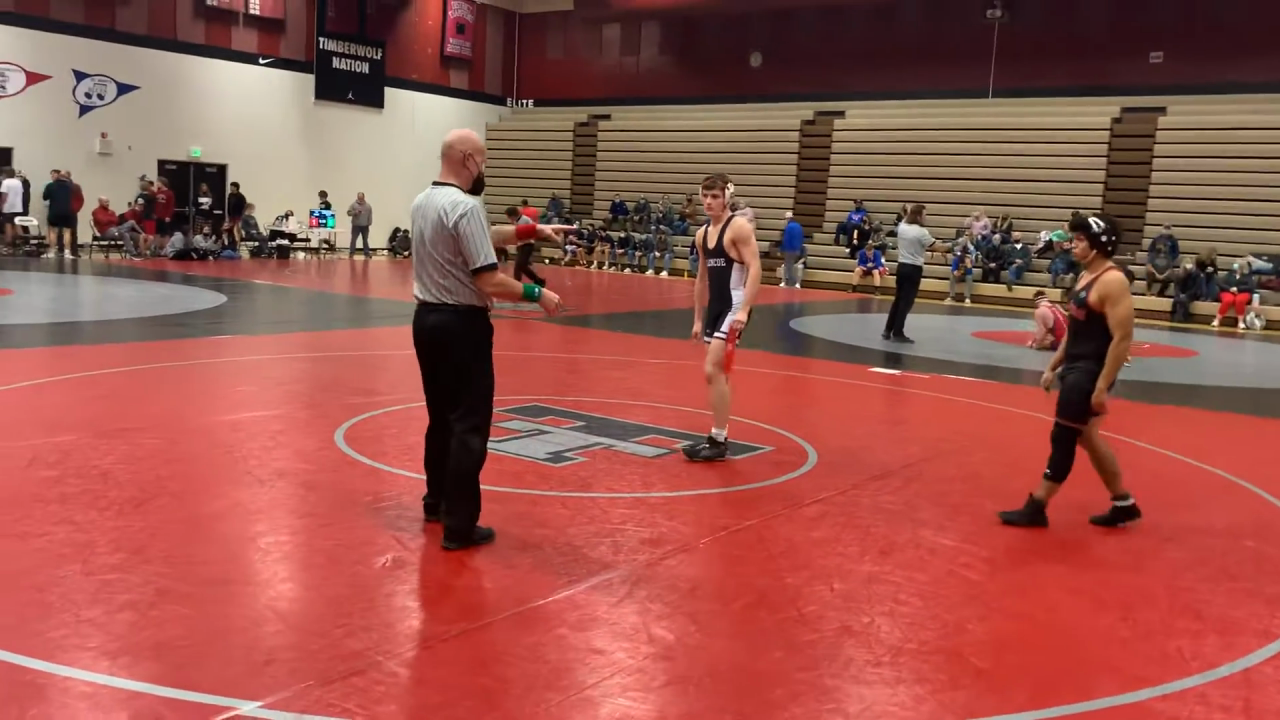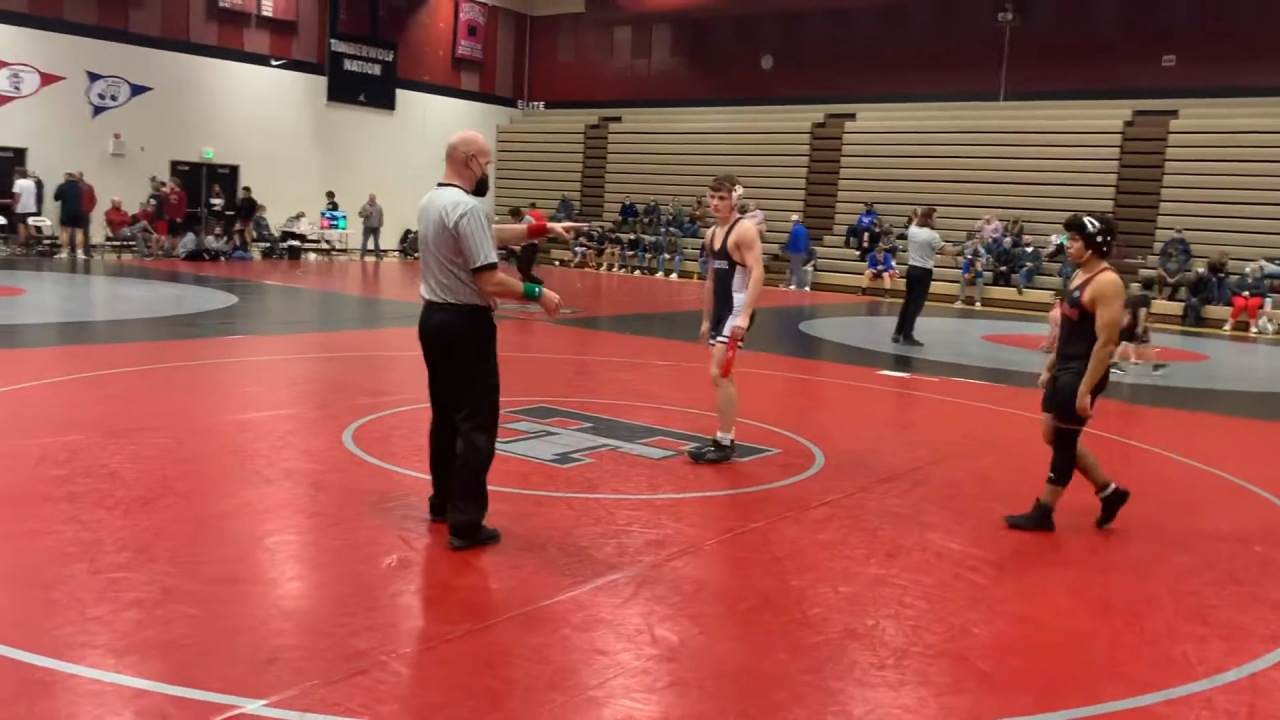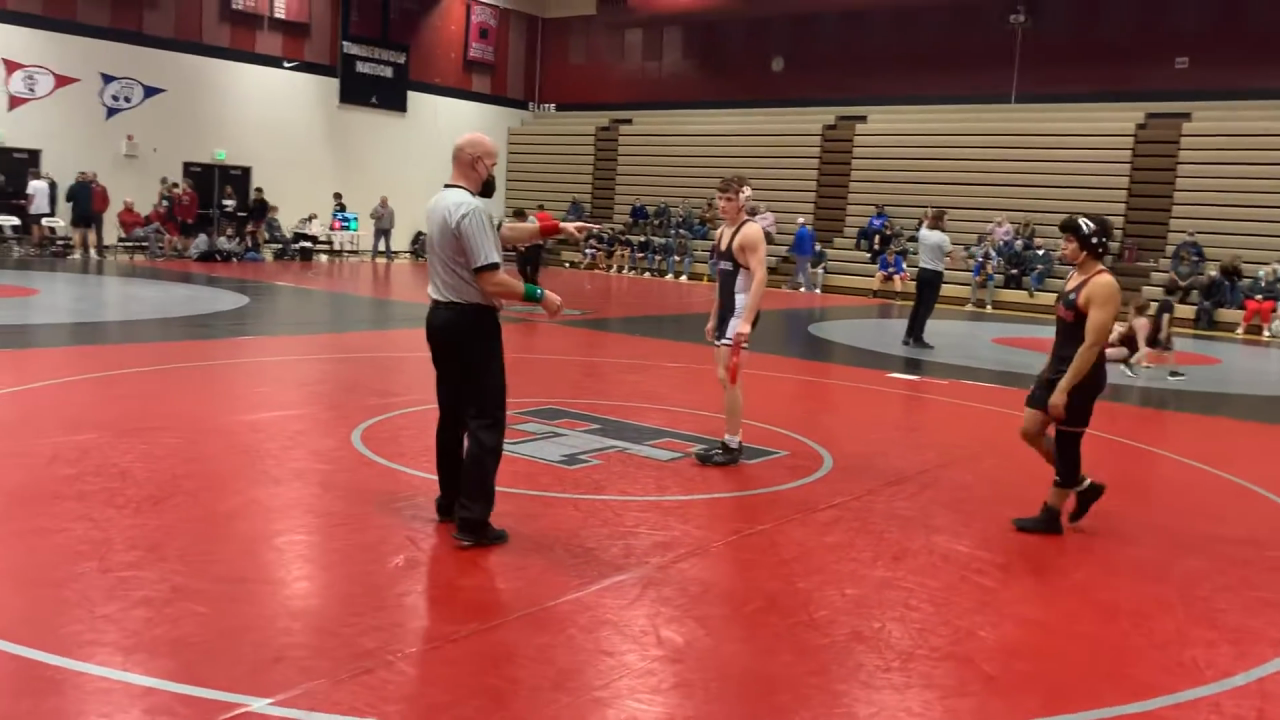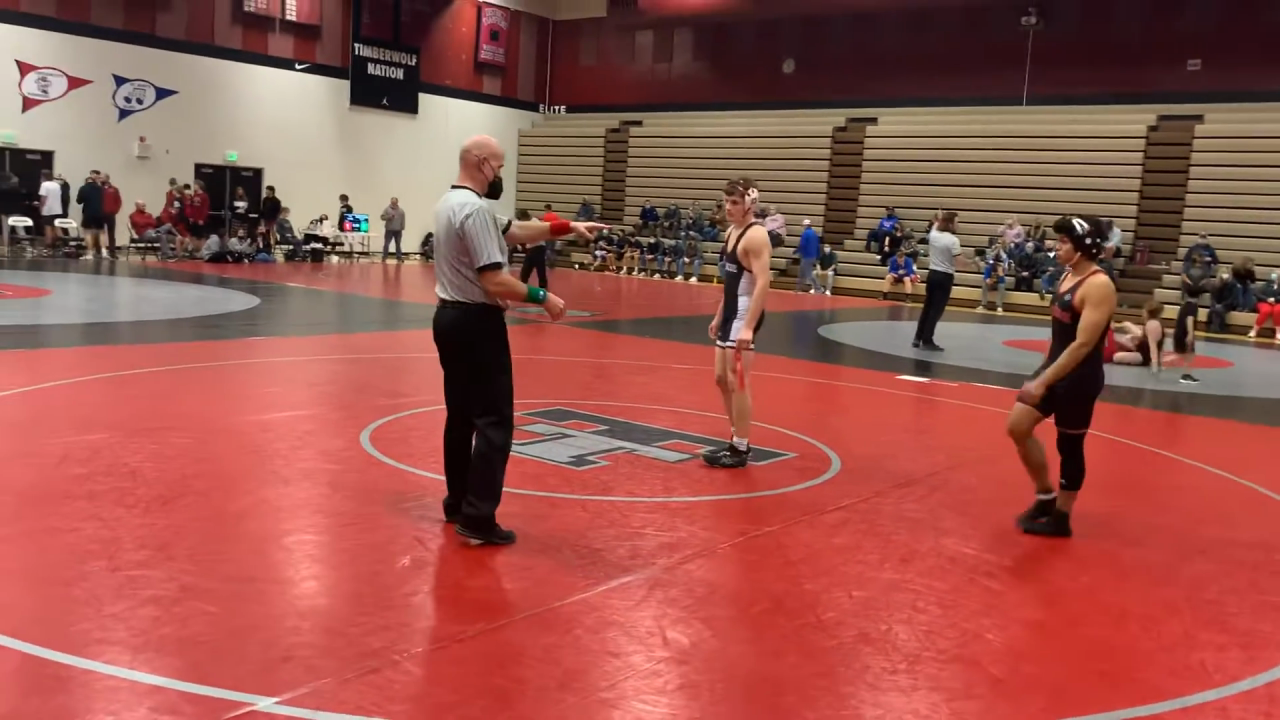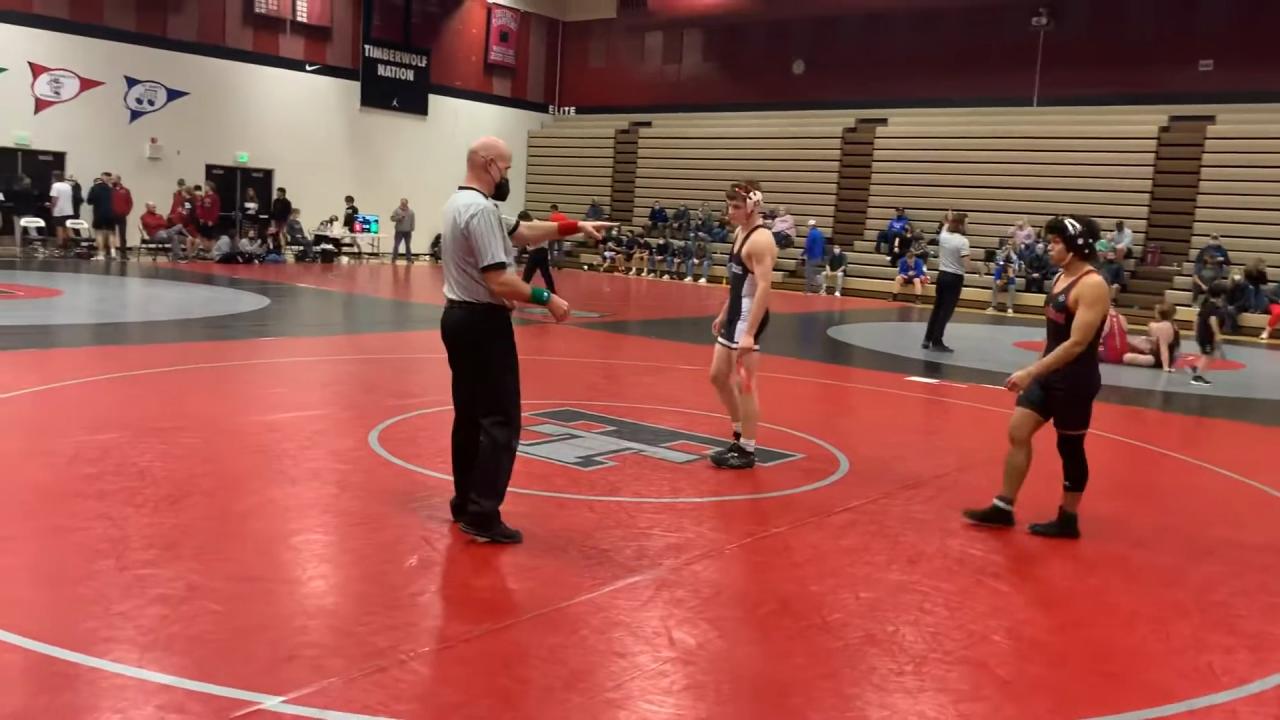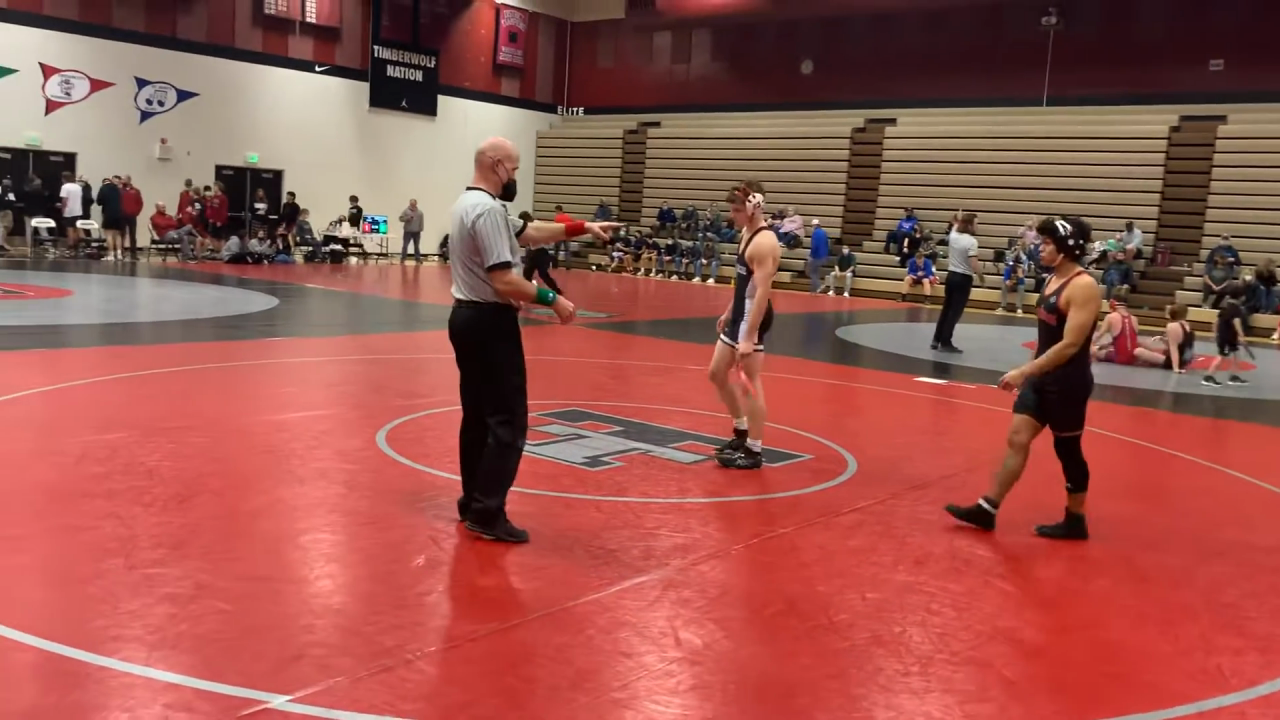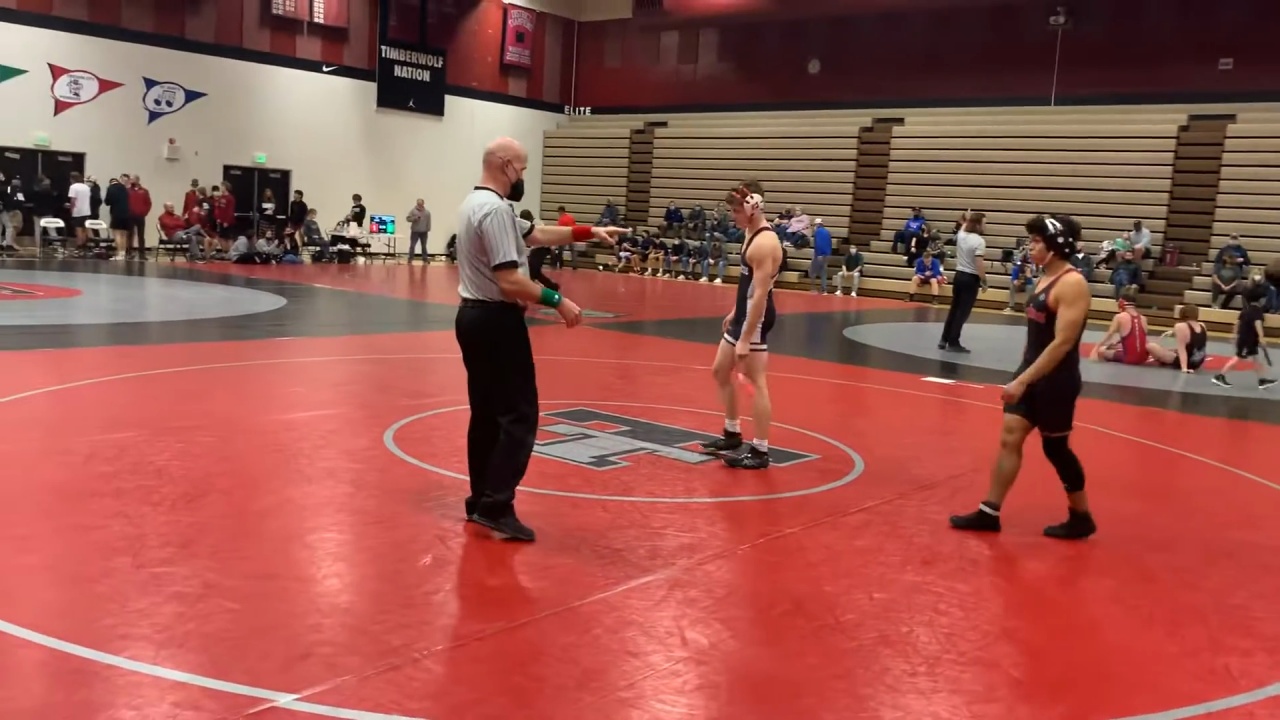
dt=0.1s
person 1, frame 1
left shoulder: (422, 202)
right shoulder: (464, 207)
right elbow: (490, 282)
left wrist: (532, 230)
right wrist: (537, 293)
left hip: (427, 319)
right hip: (461, 325)
left knee: (441, 418)
right knee: (469, 426)
left ankle: (437, 501)
right ankle: (460, 526)
person 1, frame 2
left shoulder: (432, 202)
right shoulder: (467, 207)
left elbow: (491, 233)
right elbow: (490, 282)
left wrist: (543, 229)
right wrist: (538, 293)
left hip: (435, 318)
right hip: (465, 324)
left knee: (446, 416)
right knee: (478, 424)
left ankle: (443, 502)
right ankle: (465, 524)
person 1, frame 3
left shoulder: (440, 202)
right shoulder: (470, 208)
left elbow: (502, 233)
right elbow: (492, 282)
left wrist: (555, 228)
right wrist: (540, 295)
left hip: (441, 318)
right hip: (471, 323)
left knee: (452, 416)
right knee: (485, 422)
left ankle: (450, 501)
right ankle: (473, 521)
person 1, frame 4
left shoulder: (450, 202)
right shoulder: (475, 209)
left elbow: (514, 231)
right elbow: (495, 282)
left wrist: (566, 227)
right wrist: (543, 298)
left hip: (450, 318)
right hip: (476, 323)
left knee: (461, 415)
right knee: (494, 421)
left ankle: (458, 502)
right ankle: (478, 517)
person 1, frame 5
left shoulder: (459, 203)
right shoulder: (480, 209)
left elbow: (522, 232)
right elbow: (499, 282)
left wrist: (574, 227)
right wrist: (547, 299)
left hip: (458, 318)
right hip: (483, 322)
left knee: (468, 415)
right knee: (500, 420)
left ankle: (465, 502)
right ankle: (482, 514)
person 1, frame 6
left shoulder: (468, 203)
right shoulder: (488, 209)
left elbow: (529, 232)
right elbow: (504, 282)
left wrist: (582, 228)
right wrist: (553, 299)
left hip: (466, 318)
right hip: (490, 322)
left knee: (477, 415)
right knee: (508, 420)
left ankle: (474, 502)
right ankle: (487, 511)
person 1, frame 7
left shoulder: (477, 203)
right shoulder: (495, 209)
left elbow: (535, 234)
right elbow: (509, 281)
left wrist: (589, 232)
right wrist: (558, 301)
left hip: (473, 316)
right hip: (497, 320)
left knee: (485, 414)
right knee: (518, 417)
left ankle: (481, 500)
right ankle: (495, 506)
person 2, frame 1
left shoulder: (1113, 282)
right shoulder: (1086, 275)
left elbow: (1122, 339)
left wrist: (1102, 386)
right wrist: (1053, 367)
left hip: (1090, 372)
right hip: (1075, 368)
left knee: (1062, 438)
right knee: (1088, 439)
left ankle: (1036, 508)
right ankle: (1123, 503)
person 2, frame 2
left shoulder: (1107, 284)
right shoulder: (1080, 274)
left elbow: (1106, 343)
left wrist: (1085, 390)
right wrist: (1050, 368)
left hip: (1081, 373)
right hip: (1062, 367)
left knee: (1062, 441)
right knee: (1058, 439)
left ankle: (1044, 512)
right ankle: (1110, 492)
person 2, frame 3
left shoulder: (1103, 286)
right shoulder: (1075, 276)
left elbow: (1092, 344)
left wrist: (1064, 389)
right wrist: (1049, 371)
left hip: (1080, 376)
right hip: (1058, 369)
left knee: (1066, 444)
right knee: (1031, 431)
left ankle: (1051, 515)
right ankle: (1084, 487)
person 2, frame 4
left shoulder: (1098, 285)
right shoulder: (1069, 275)
left elbow: (1083, 345)
left wrist: (1043, 381)
right wrist: (1043, 372)
left hip: (1080, 378)
right hip: (1056, 370)
left knee: (1068, 446)
right knee: (1017, 427)
left ankle: (1059, 517)
right ankle: (1046, 496)
person 2, frame 5
left shoulder: (1093, 286)
right shoulder: (1062, 277)
left elbow: (1077, 344)
left wrist: (1030, 372)
right wrist: (1033, 372)
left hip: (1075, 380)
right hip: (1048, 374)
left knee: (1070, 449)
right knee: (1017, 434)
left ankle: (1068, 519)
right ankle: (1002, 508)
person 2, frame 6
left shoulder: (1084, 287)
right shoulder: (1055, 280)
left elbow: (1070, 344)
left wrist: (1025, 373)
right wrist: (1027, 373)
left hip: (1068, 381)
right hip: (1042, 376)
left knee: (1067, 449)
right knee: (1017, 440)
left ankle: (1075, 521)
right ankle: (986, 510)
person 2, frame 7
left shoulder: (1073, 284)
right shoulder: (1044, 278)
left elbow: (1063, 343)
left wrist: (1023, 381)
right wrist: (1022, 377)
left hip: (1056, 381)
right hip: (1032, 374)
left knee: (1056, 450)
right knee: (1009, 440)
left ankle: (1081, 518)
right ankle: (988, 513)
person 3, frame 1
left shoulder: (739, 227)
right shoulder: (702, 234)
left elbow: (755, 268)
left wrist: (744, 310)
right wrist: (697, 319)
left hip: (733, 307)
right hip: (714, 307)
left knee: (712, 371)
right knee: (716, 375)
left ankle: (718, 441)
right ankle: (717, 439)
person 3, frame 2
left shoulder: (745, 230)
right shoulder: (712, 233)
left elbow: (757, 273)
left wrist: (745, 316)
right wrist: (706, 319)
left hip: (736, 310)
right hip: (719, 310)
left knee: (721, 376)
right knee: (719, 377)
left ankle: (724, 445)
right ankle: (724, 438)
person 3, frame 3
left shoulder: (751, 232)
right shoulder: (721, 233)
left elbow: (760, 277)
left wrist: (747, 321)
right wrist: (713, 318)
left hip: (740, 312)
right hip: (725, 311)
left knee: (728, 379)
right knee: (724, 379)
left ankle: (731, 447)
right ankle: (731, 440)
person 3, frame 4
left shoulder: (756, 236)
right shoulder: (731, 232)
left elbow: (762, 283)
left wrist: (748, 327)
right wrist: (719, 315)
left hip: (744, 313)
right hip: (730, 312)
left knee: (737, 382)
right knee: (722, 379)
left ankle: (739, 449)
right ankle: (739, 440)
person 3, frame 5
left shoulder: (761, 239)
right shoulder: (740, 233)
left elbow: (763, 288)
left wrist: (750, 333)
right wrist: (724, 313)
left hip: (749, 315)
right hip: (735, 313)
left knee: (743, 384)
right knee: (718, 376)
left ankle: (747, 451)
right ankle: (740, 435)
person 3, frame 6
left shoulder: (764, 242)
right shoulder: (747, 233)
left elbow: (762, 292)
left wrist: (748, 338)
right wrist: (729, 311)
left hip: (753, 316)
right hip: (740, 313)
left knee: (751, 384)
right knee: (717, 373)
left ankle: (754, 451)
right ankle: (742, 432)
person 3, frame 7
left shoulder: (765, 243)
right shoulder: (750, 232)
left elbow: (761, 293)
left wrist: (746, 339)
right wrist: (734, 312)
left hip: (755, 317)
right hip: (743, 313)
left knee: (755, 383)
right knee: (720, 371)
left ankle: (760, 451)
right ankle: (732, 435)
